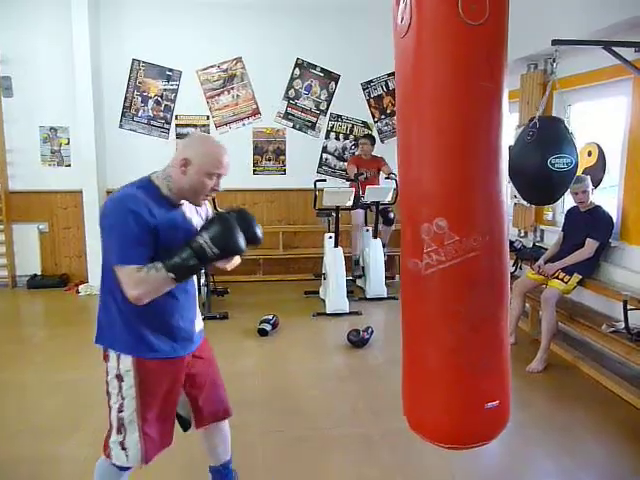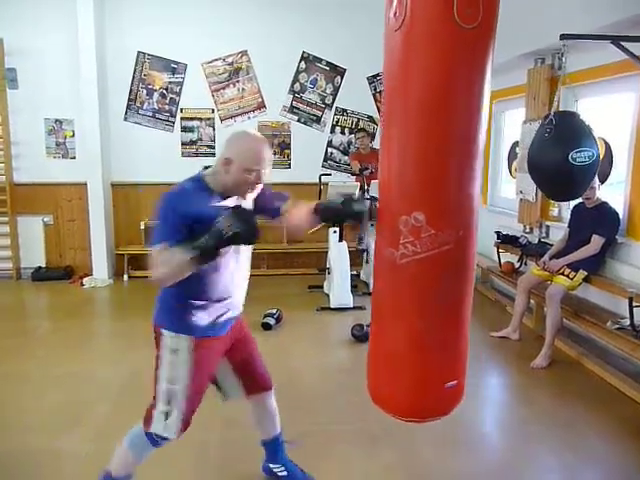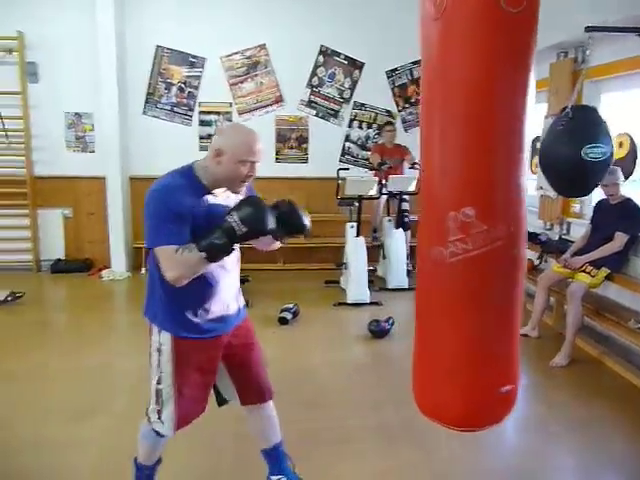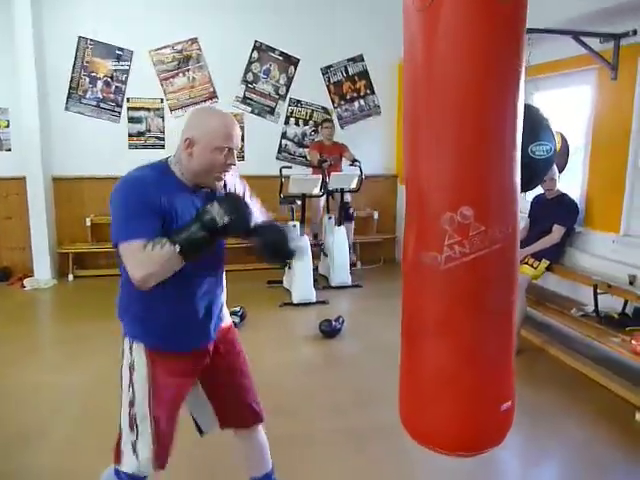
dt=0.7s
person 1, frame 1
left shoulder: (190, 201)
right shoulder: (127, 207)
left elbow: (221, 258)
right elbow: (138, 290)
left wrist: (232, 244)
right wrist: (196, 254)
left hip: (190, 338)
right hip: (139, 350)
left knee: (215, 415)
right knee: (128, 450)
person 1, frame 2
left shoulder: (247, 193)
right shoulder: (180, 201)
left elbow: (293, 216)
right elbow: (162, 272)
left wrist: (335, 210)
right wrist: (214, 239)
left hip: (225, 320)
right hip: (186, 329)
left knee: (261, 388)
right knee: (163, 425)
person 1, frame 3
left shoulder: (236, 187)
right shoulder: (168, 194)
left elbow: (264, 242)
right elbow: (175, 271)
left wrist: (283, 225)
right wrist: (226, 235)
left hip: (232, 318)
right hip: (182, 329)
left knee: (259, 396)
right knee: (166, 416)
person 1, frame 4
left shoulder: (227, 184)
right shoulder: (138, 189)
left elbow: (261, 225)
right elbow: (141, 271)
left wrist: (271, 236)
right wrist: (202, 229)
left hip: (212, 331)
right hip: (156, 344)
left knee: (248, 418)
person 2, frame 1
left shoulder: (602, 217)
right shoulder: (571, 212)
left elbow: (588, 251)
left wrist: (556, 265)
right wrist: (543, 260)
left hip: (577, 267)
right hip: (556, 262)
left knee: (548, 297)
right knee: (518, 286)
left ankle: (542, 355)
right ankle: (510, 333)
person 2, frame 2
left shoulder: (609, 214)
right shoulder: (578, 208)
left elbow: (594, 247)
left wrist: (562, 261)
right wrist: (548, 256)
left hip: (583, 263)
right hip: (562, 258)
left knee: (553, 293)
right knee: (523, 282)
left ankle: (547, 352)
right ankle: (513, 329)
person 2, frame 3
right shoulder: (601, 205)
left elbow: (618, 245)
left wrist: (583, 259)
right wrist: (570, 253)
left hip: (606, 261)
right hip: (583, 255)
left knee: (574, 291)
right knee: (544, 279)
left ankle: (567, 350)
right ankle: (533, 327)
person 2, frame 4
left shoulder: (568, 204)
right shoulder: (537, 200)
left elbow: (555, 237)
left wrist: (525, 251)
left hip: (544, 252)
right hip: (523, 248)
left knee: (518, 283)
left ankle: (514, 338)
person 3, frame 1
left shoulder: (379, 160)
right shoulder: (354, 159)
left elbow: (387, 171)
right elbow: (351, 170)
left wrist: (391, 175)
right wrist: (356, 174)
left knee: (389, 216)
right knee: (357, 225)
left ankle: (382, 246)
right ankle: (356, 263)
person 3, frame 2
left shoulder: (378, 153)
right shoulder: (354, 155)
right elbow: (356, 167)
right wrist: (362, 170)
right hip: (363, 187)
right ankle: (361, 237)
person 3, frame 3
left shoulder: (402, 149)
right shoulder: (377, 148)
left elbow: (410, 159)
right elbow: (375, 160)
left wrist: (414, 163)
right wrist: (379, 164)
right knee: (380, 201)
left ankle: (405, 256)
right ankle: (375, 229)
person 3, frame 4
left shoulder: (340, 146)
right shoulder: (315, 145)
left elbow: (349, 156)
right elbow: (314, 157)
left wrist: (354, 160)
right wrist: (320, 161)
left knee: (348, 213)
right knee: (318, 204)
left ankle: (349, 249)
right ankle: (316, 236)
